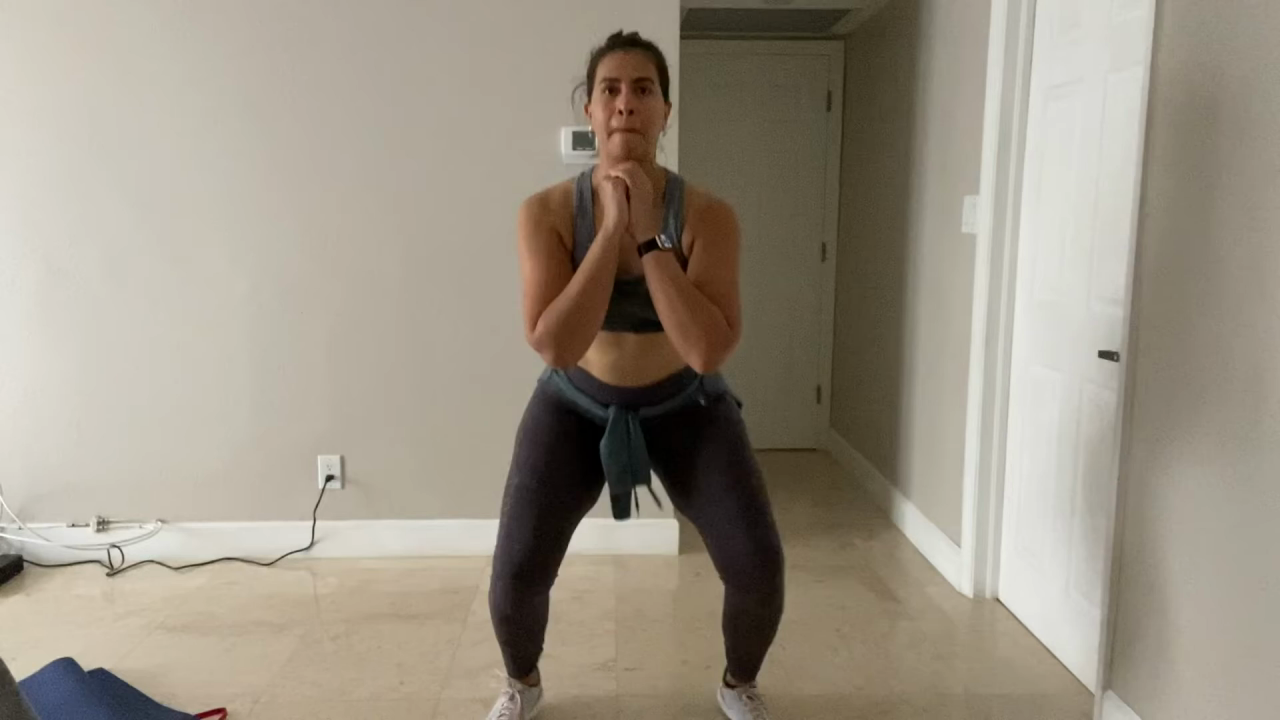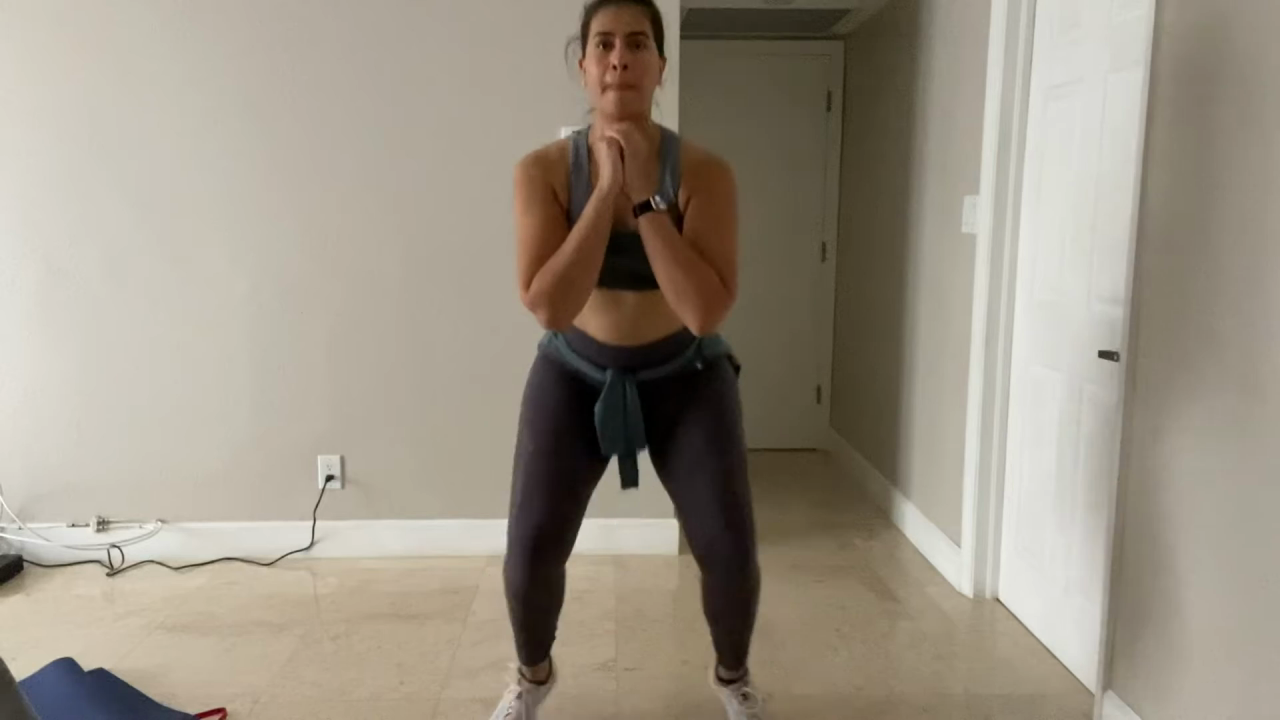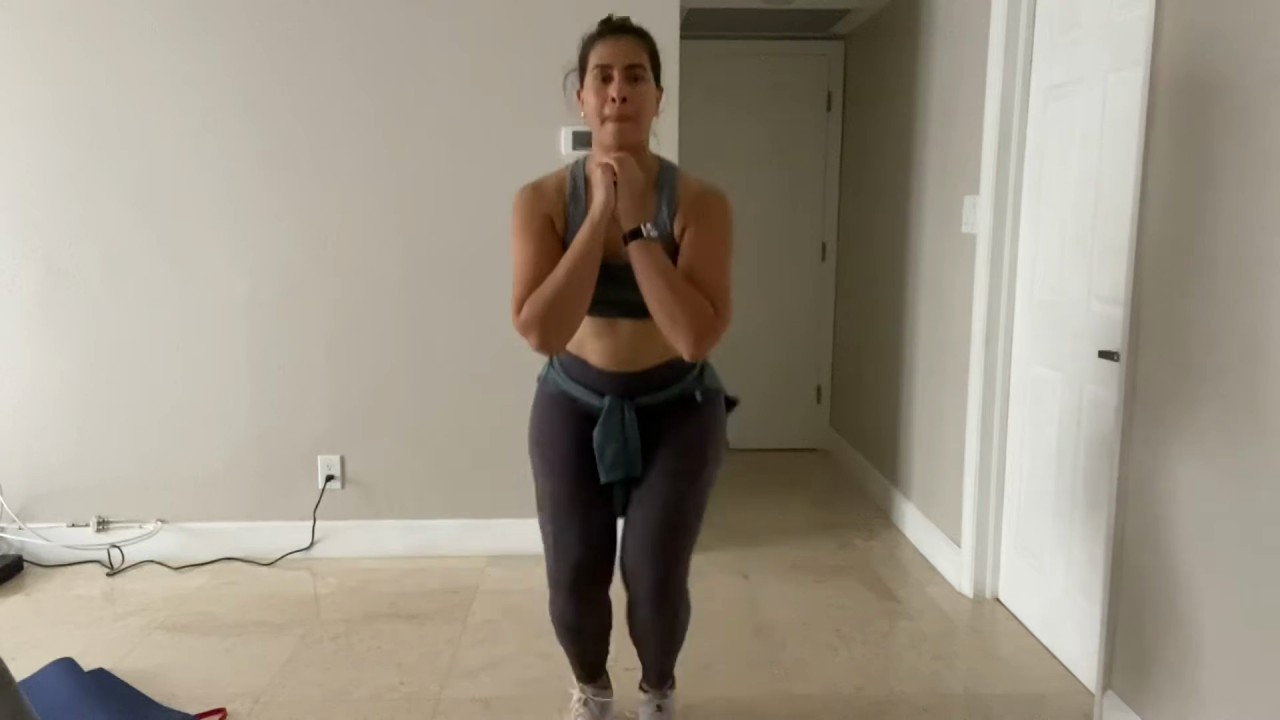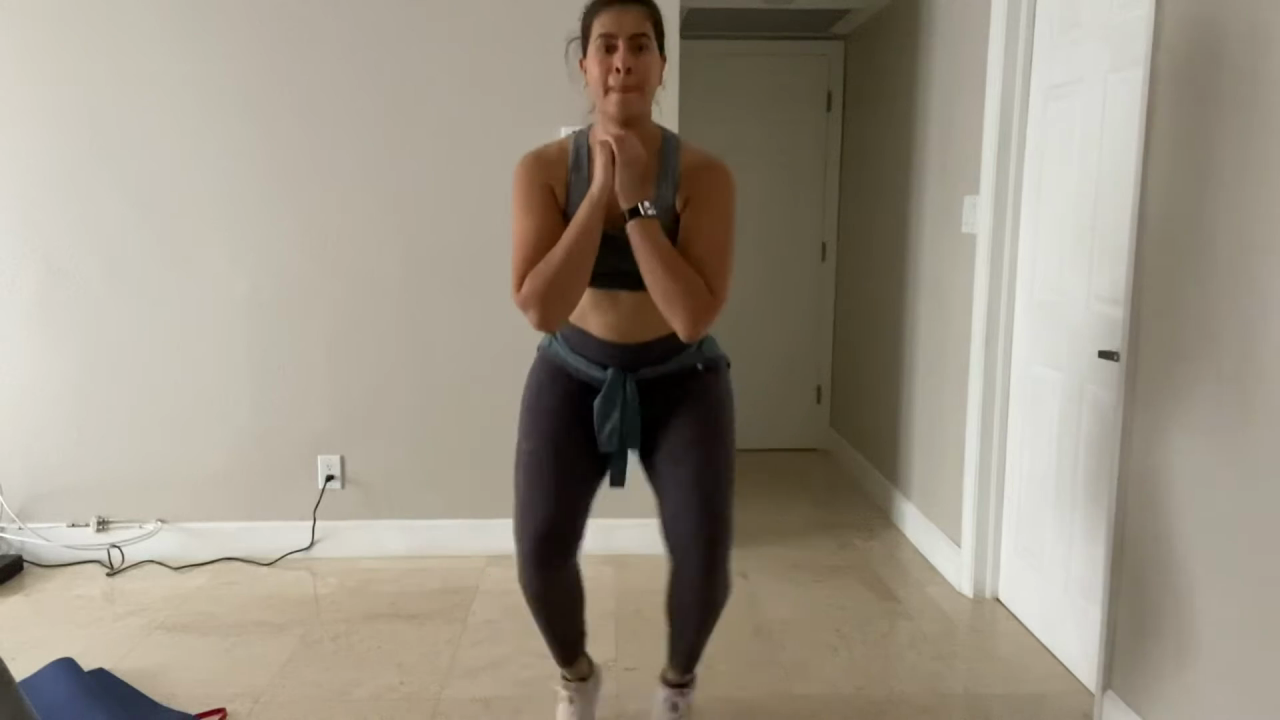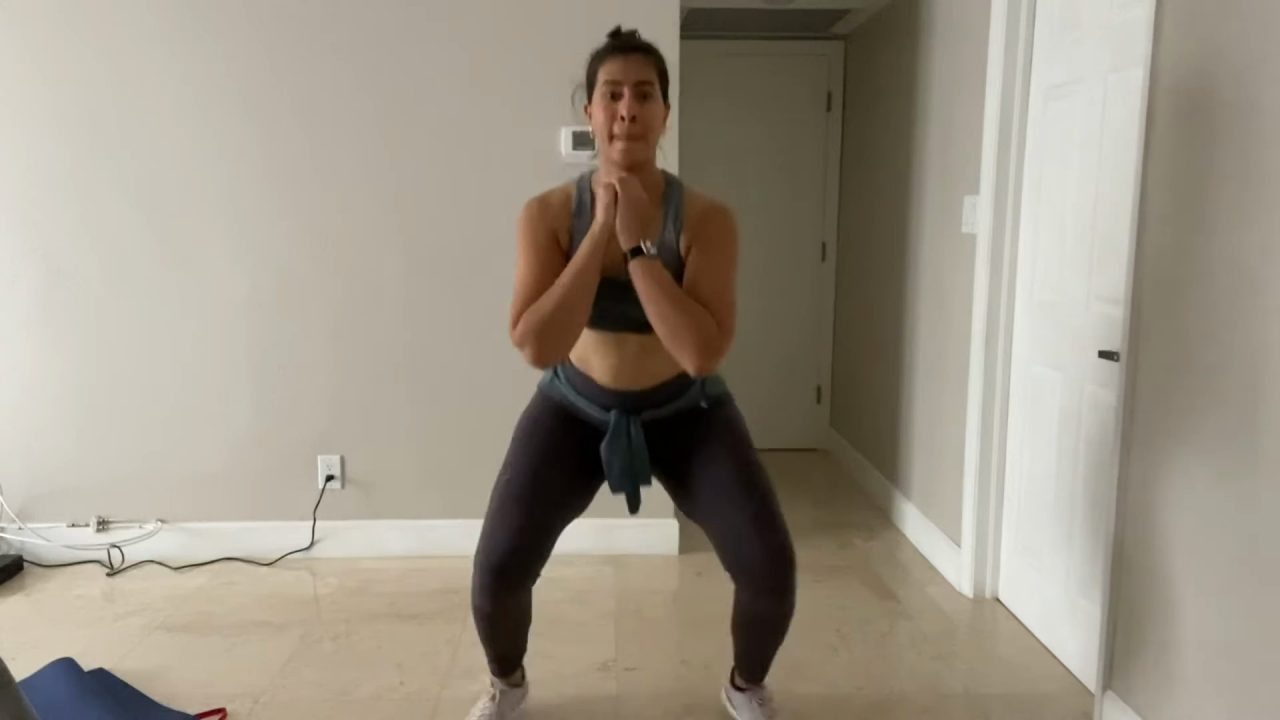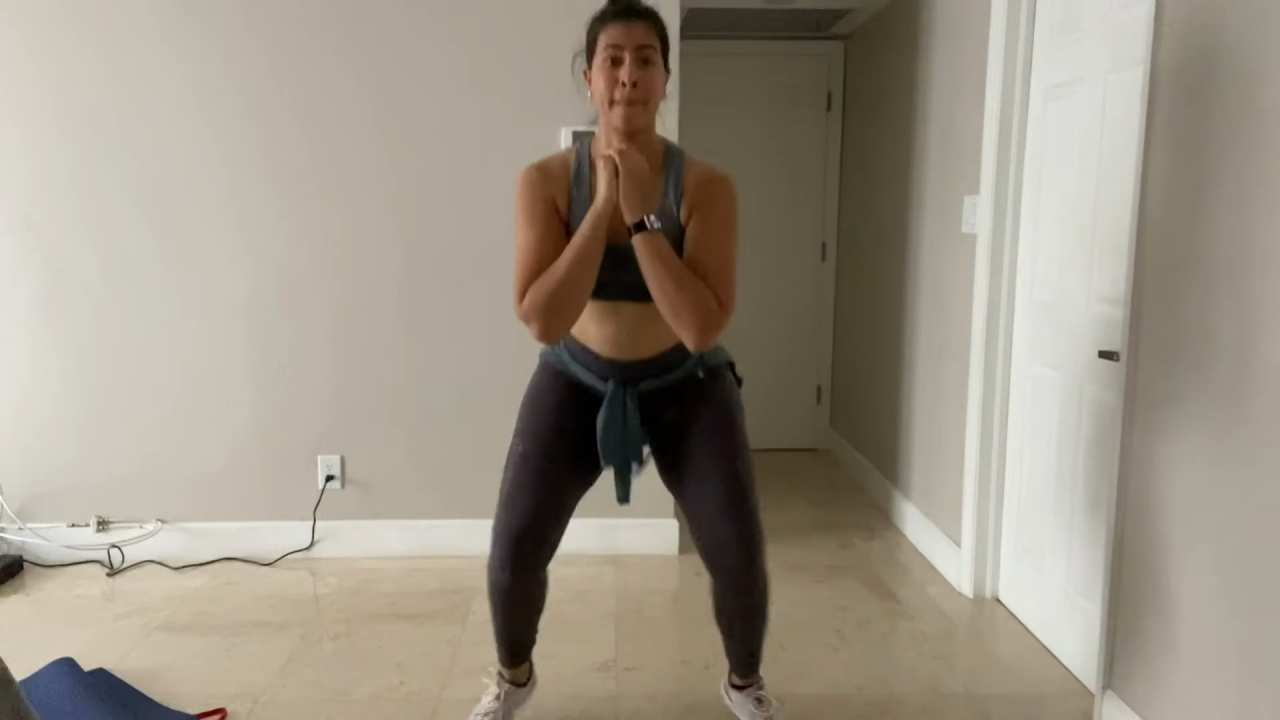
dt=0.2s
person 1, frame 1
left shoulder: (706, 214)
right shoulder: (546, 211)
left elbow: (710, 350)
right elbow: (554, 347)
left wrist: (648, 238)
right wrist: (611, 233)
left hip: (683, 410)
right hip: (576, 409)
left knee: (758, 564)
right knee: (517, 571)
person 1, frame 2
left shoulder: (704, 172)
right shoulder: (543, 170)
left elbow: (707, 312)
right elbow: (548, 310)
left wrist: (646, 201)
right wrist: (606, 193)
left hip: (683, 377)
right hip: (575, 375)
left knee: (729, 548)
right knee: (532, 547)
person 1, frame 3
left shoulder: (700, 202)
right shoulder: (541, 199)
left elbow: (699, 336)
right elbow: (540, 333)
left wrist: (638, 226)
right wrist: (600, 218)
left hip: (677, 404)
right hip: (576, 403)
left knee: (655, 574)
right knee: (576, 576)
person 1, frame 4
left shoulder: (704, 174)
right shoulder: (543, 169)
left elbow: (695, 317)
right elbow: (539, 311)
left wrist: (636, 205)
right wrist: (598, 196)
left hip: (679, 377)
right hip: (574, 375)
left knee: (703, 551)
right knee: (540, 547)
person 1, frame 5
left shoulder: (706, 217)
right shoulder: (547, 213)
left elbow: (702, 353)
right elbow: (535, 346)
left wrist: (638, 244)
right wrist: (599, 235)
left hip: (684, 413)
right hip: (576, 410)
left knee: (770, 566)
right knee: (499, 566)
person 1, frame 6
left shoulder: (705, 186)
right shoulder: (546, 179)
left elbow: (704, 327)
right elbow: (540, 323)
left wrist: (640, 218)
right wrist: (602, 209)
left hip: (684, 384)
right hip: (576, 382)
left knee: (739, 552)
right knee: (513, 548)
